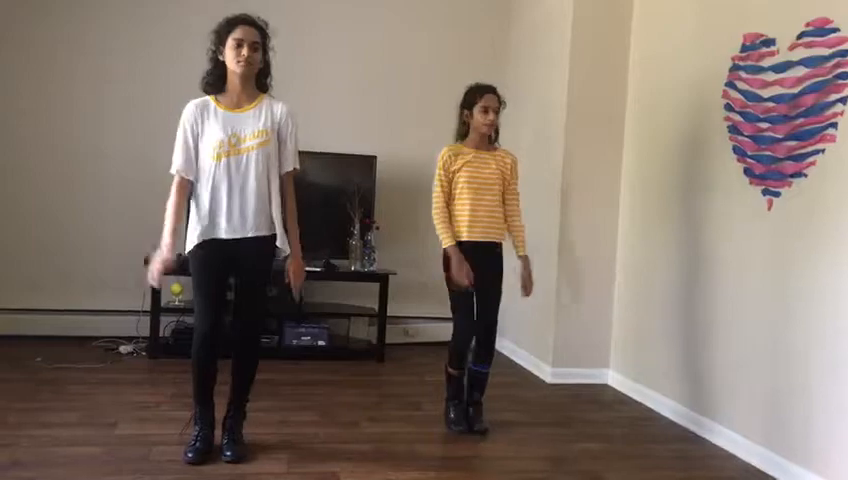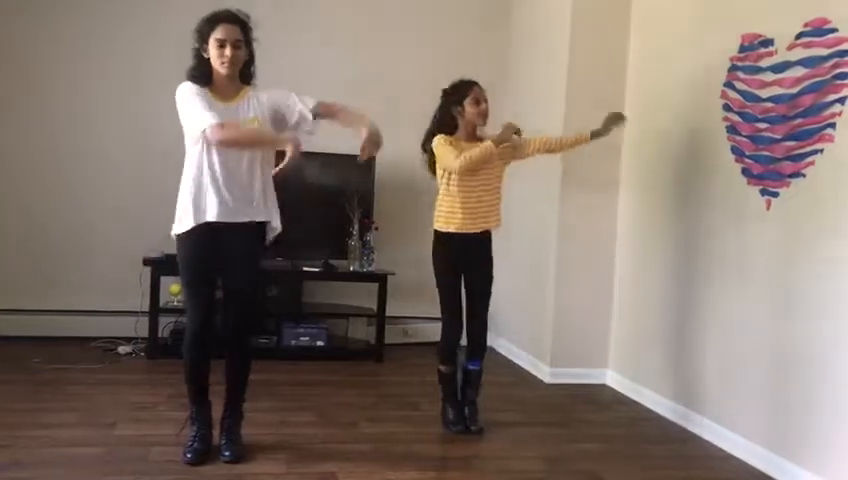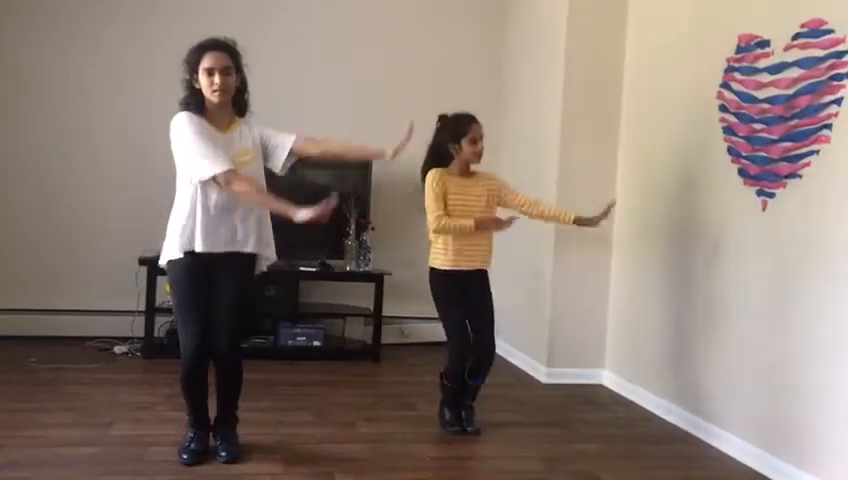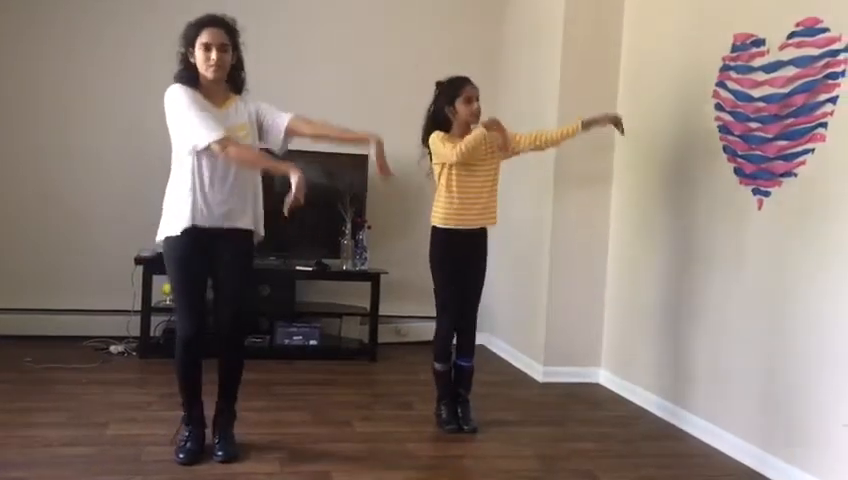
dt=0.4s
person 1, frame 1
left shoulder: (277, 114)
right shoulder: (197, 111)
left elbow: (286, 184)
right elbow: (181, 183)
left wrist: (294, 249)
right wrist: (165, 245)
left hip: (259, 241)
right hip: (210, 238)
left knee: (248, 334)
right knee: (207, 332)
left ankle: (232, 426)
right ankle: (202, 426)
person 1, frame 2
left shoulder: (266, 100)
right shoulder: (189, 94)
left elbow: (323, 107)
right elbow: (220, 134)
left wrist: (366, 125)
right wrist: (282, 137)
left hip: (246, 224)
right hip: (198, 224)
left knee: (239, 326)
right knee: (199, 325)
left ankle: (231, 425)
right ankle: (199, 425)
person 1, frame 3
left shoulder: (256, 132)
right shoulder: (185, 125)
left elbow: (313, 149)
right elbow: (230, 182)
left wrist: (380, 154)
right wrist: (294, 211)
left hip: (238, 252)
right hip: (190, 251)
left knee: (226, 344)
right knee: (195, 344)
left ankle: (226, 426)
right ankle: (198, 427)
person 1, frame 4
left shoulder: (251, 108)
right shoulder: (179, 97)
left elbow: (307, 127)
right elbow: (227, 147)
left wrist: (369, 140)
right wrist: (290, 171)
left hip: (235, 230)
right hip: (187, 228)
left knee: (231, 328)
right knee: (190, 328)
left ankle: (224, 424)
right ankle: (193, 425)
person 2, frame 1
left shoulder: (507, 161)
right shoulder: (449, 156)
left elbow: (512, 212)
right elbow: (440, 210)
left wrist: (524, 258)
right wrist: (455, 255)
left hip: (491, 253)
right hip: (459, 252)
left knee: (487, 332)
right knee: (465, 330)
left ankle: (474, 405)
right ankle: (454, 403)
person 2, frame 2
left shoulder: (503, 145)
right shoulder: (442, 142)
left elbow: (547, 145)
right elbow: (461, 164)
left wrist: (596, 133)
right wrist: (495, 142)
left hip: (480, 242)
right hip: (449, 241)
left knee: (478, 326)
right knee: (452, 324)
left ankle: (469, 403)
right ankle: (450, 404)
person 2, frame 3
left shoulder: (490, 183)
right shoulder: (436, 177)
left elbow: (531, 207)
right elbow: (436, 223)
left wrist: (582, 220)
right wrist: (482, 223)
left hip: (477, 276)
right hip: (445, 275)
left knee: (485, 351)
right knee: (462, 348)
left ankle: (465, 406)
right ankle: (448, 405)
person 2, frame 4
left shoulder: (495, 141)
right shoulder: (439, 140)
left elbow: (541, 139)
right elbow: (458, 154)
left wrist: (590, 123)
right wrist: (485, 127)
left hip: (476, 238)
right hip: (446, 237)
left knee: (468, 321)
right knee: (447, 321)
left ankle: (462, 400)
right ankle: (444, 402)
